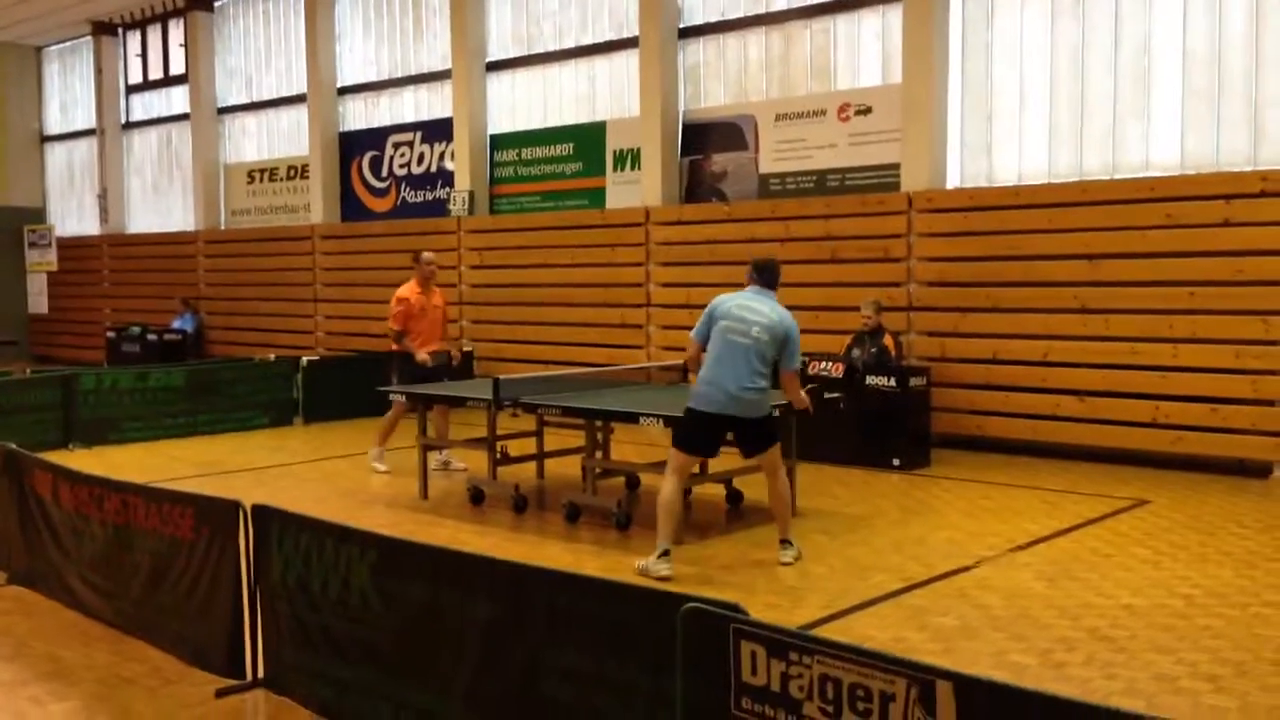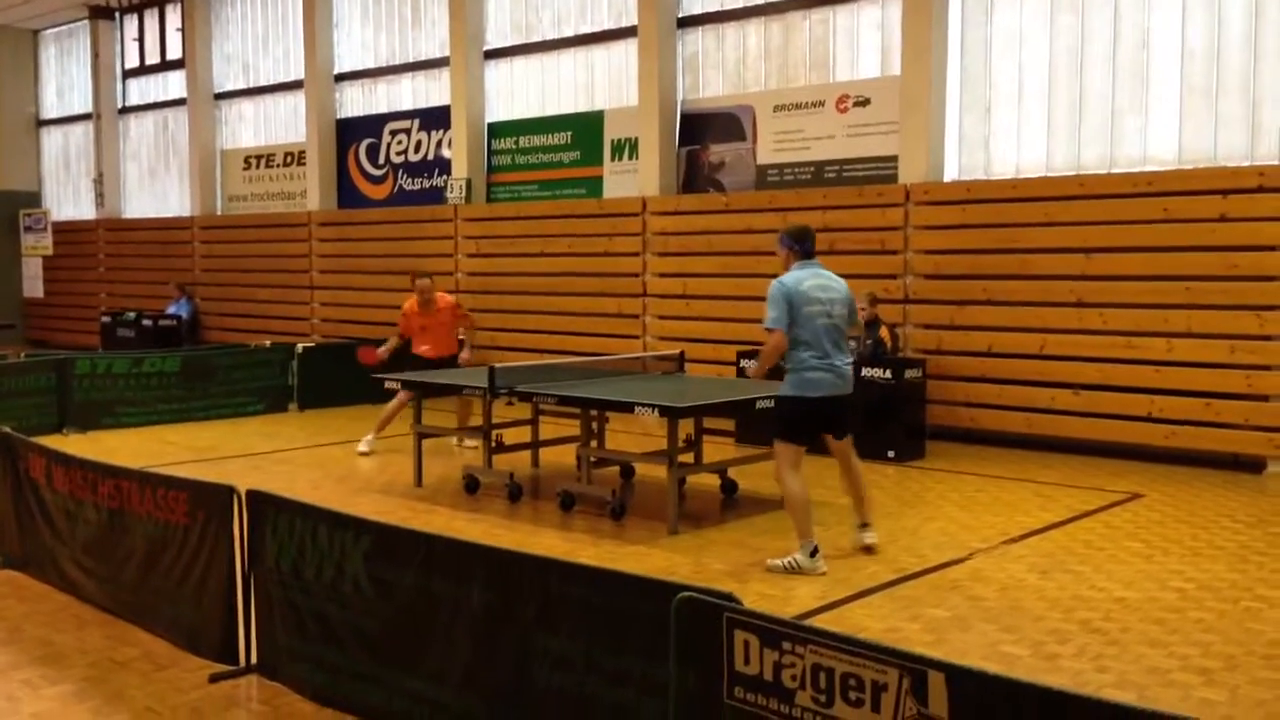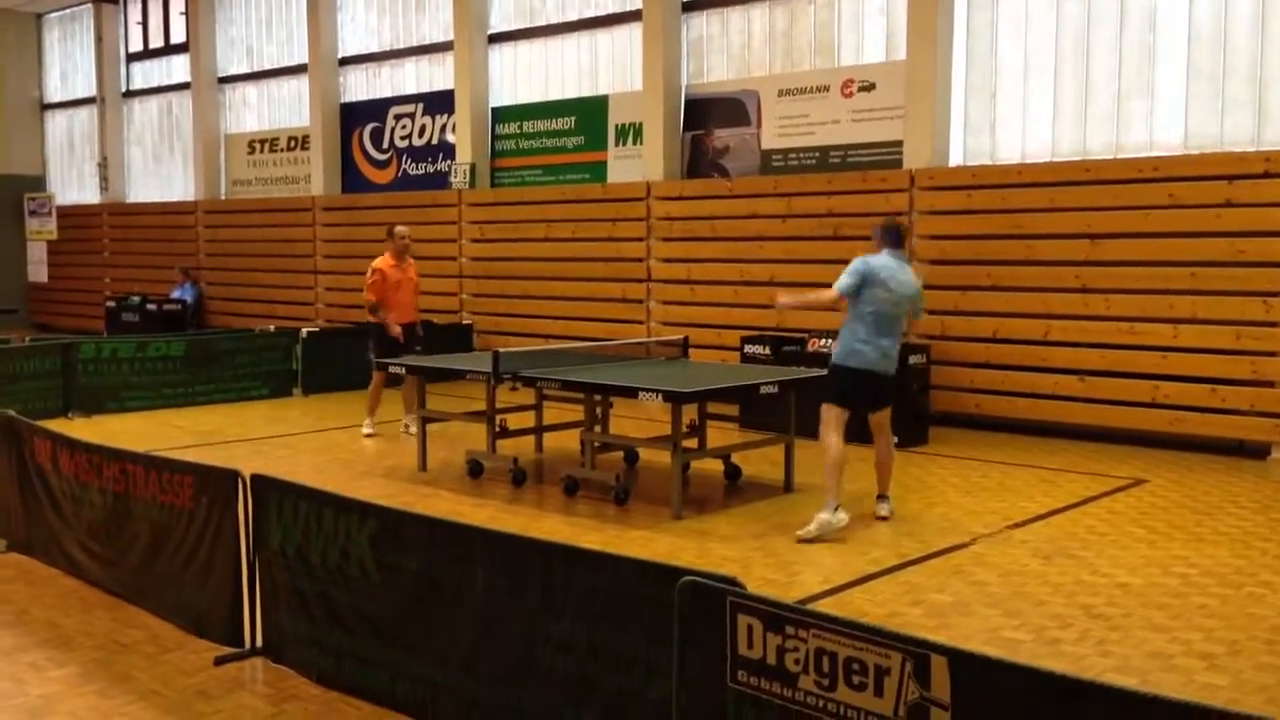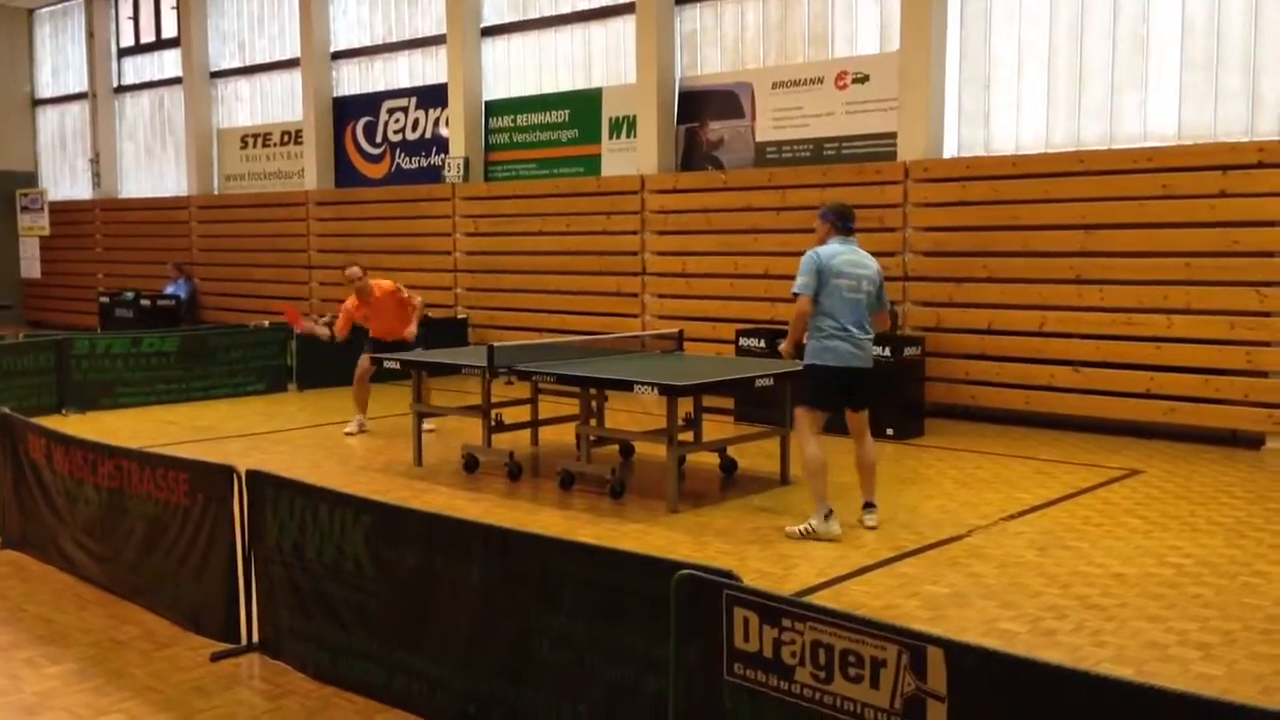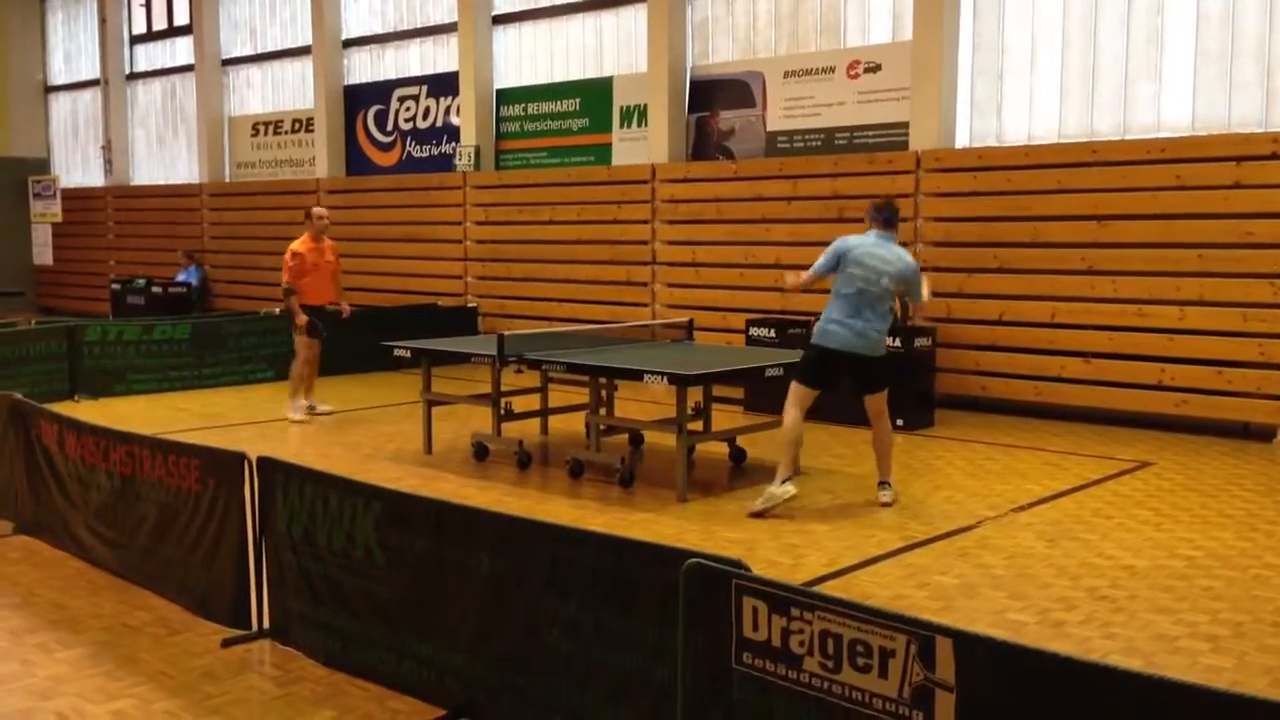
dt=1s
person 1, frame 1
left shoulder: (721, 303)
right shoulder: (786, 320)
left elbow: (692, 355)
right elbow: (790, 385)
right wrist: (799, 399)
left hip: (706, 402)
right hip: (753, 408)
left knee: (674, 474)
right knee: (776, 470)
left ankle: (662, 557)
right ankle: (786, 545)
person 1, frame 2
left shoulder: (784, 285)
right shoulder: (840, 285)
left elbow: (778, 343)
left wrist: (759, 369)
left hip: (804, 388)
right hip: (840, 384)
left knee: (786, 468)
right knee: (846, 457)
left ankle: (809, 553)
right ankle: (864, 528)
person 1, frame 3
left shoulder: (867, 264)
right shoulder: (912, 282)
left elbow: (832, 297)
left wrist: (791, 301)
left hip: (850, 360)
right hip: (884, 365)
left knee: (831, 431)
right knee: (882, 433)
left ankle: (832, 509)
right ankle: (883, 501)
person 1, frame 4
left shoulder: (816, 256)
right shoulder: (871, 264)
left elbow: (803, 309)
right elbow: (883, 322)
left wrist: (791, 343)
left hip: (825, 358)
right hip: (861, 360)
left knee: (807, 433)
right knee: (861, 434)
left ankle: (824, 517)
right ankle: (869, 508)
person 1, frame 5
left shoulder: (847, 244)
right shoulder: (907, 264)
left elbow: (808, 280)
right elbow: (916, 304)
left wrist: (794, 282)
right wrist: (922, 287)
left hip: (829, 341)
right hip: (870, 348)
left knee: (794, 406)
right knee: (879, 416)
left ankle: (783, 481)
right ankle: (885, 486)
person 2, frame 1
left shoulder: (437, 294)
right shoulder: (404, 295)
right elbow: (395, 332)
left wrist: (451, 347)
right wrist: (416, 352)
left hip: (433, 357)
right hip: (408, 357)
left knee: (442, 405)
right knee: (400, 408)
left ankle: (442, 456)
right ankle: (377, 452)
person 2, frame 2
left shoulder: (450, 302)
right shoulder: (408, 309)
left elbow: (468, 324)
right elbow: (402, 335)
left wrist: (466, 349)
right wrist: (387, 348)
left hip: (449, 356)
right hip: (421, 358)
left knee: (465, 394)
right knee: (402, 399)
left ankle: (460, 436)
right ankle: (370, 438)
person 2, frame 3
left shoulder: (411, 265)
right shoulder: (379, 267)
right elbow: (371, 304)
left wrist: (418, 324)
right wrist: (390, 325)
left hip: (407, 326)
right hip: (383, 328)
left knee: (412, 374)
right knee: (380, 377)
left ankle: (409, 420)
right ankle: (369, 420)
person 2, frame 4
left shoulder: (389, 288)
right shoulder: (351, 306)
left elbow: (418, 303)
right elbow: (337, 335)
left wrist: (414, 325)
right wrist: (313, 328)
left hip: (405, 336)
right hip: (378, 339)
right knee: (360, 375)
right ankle: (360, 420)
person 2, frame 5
left shoulder: (330, 246)
right shoulder: (297, 249)
left elbow: (334, 277)
right elbow: (287, 286)
left wrist: (342, 301)
right wrist: (298, 313)
left hip: (319, 307)
right hip: (302, 308)
left knee: (314, 355)
right knee: (303, 355)
left ankle: (307, 402)
right ankle: (294, 405)
